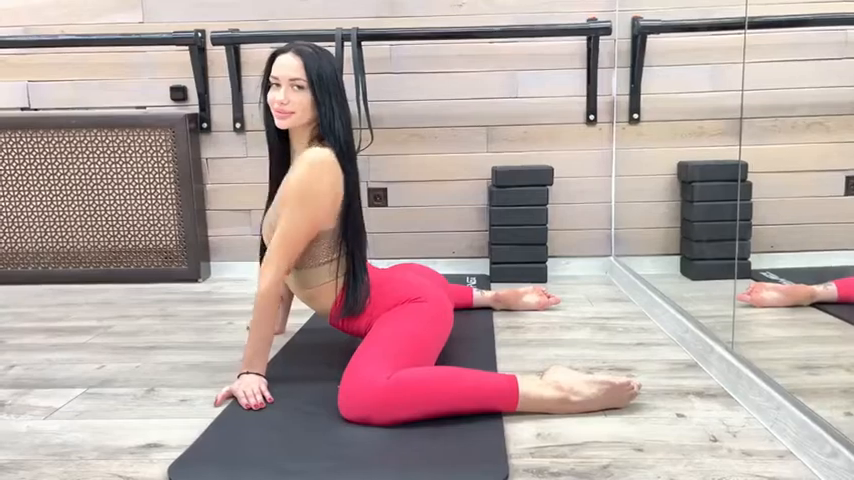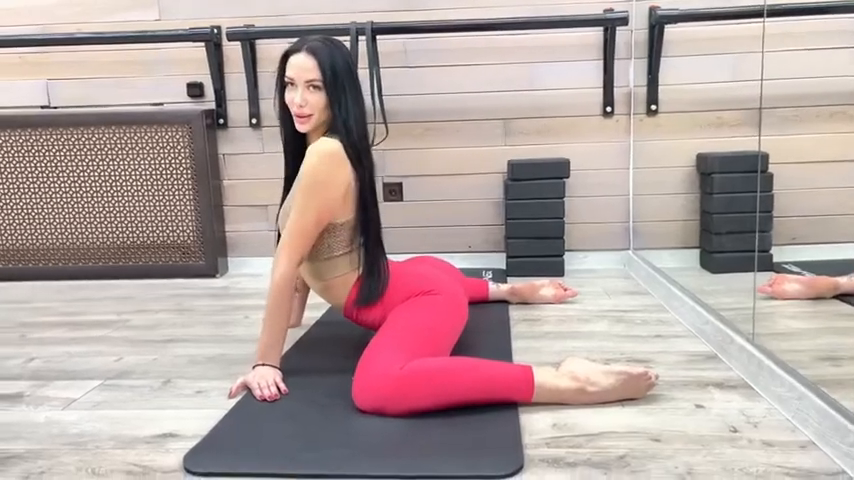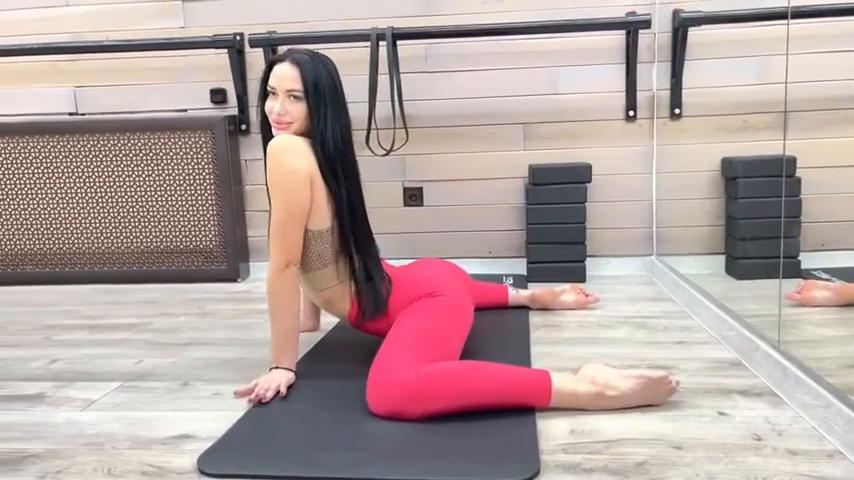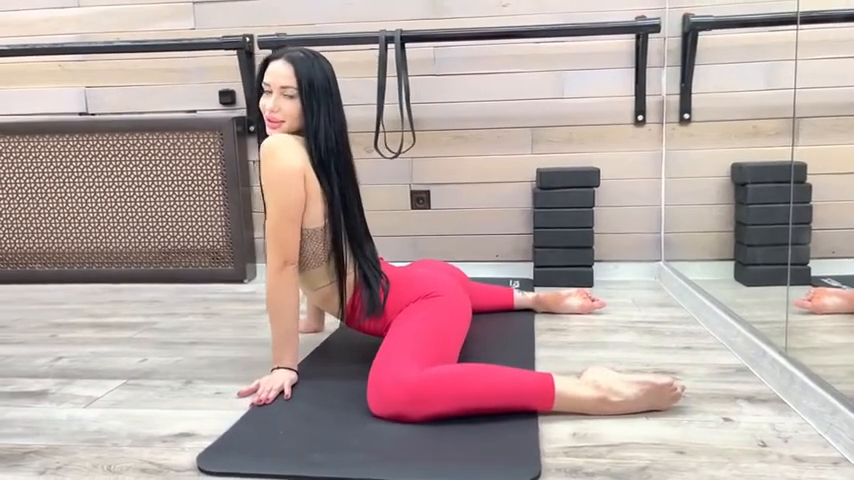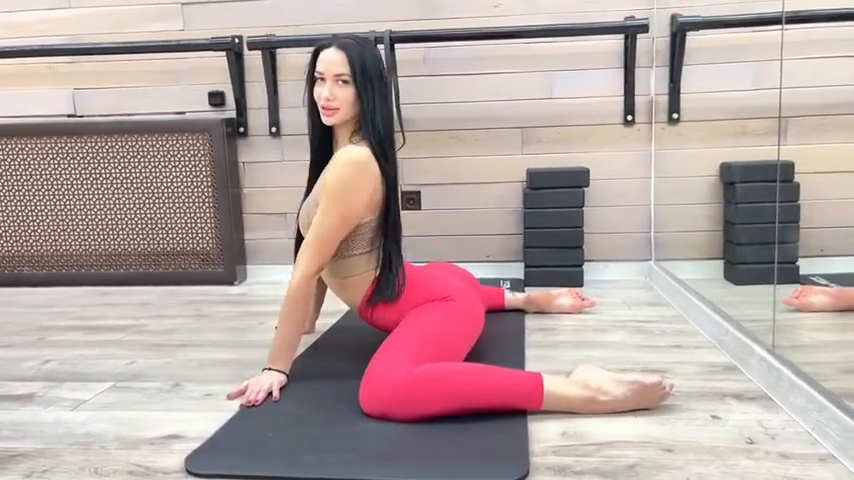
dt=1s
person 1, frame 1
left shoulder: (315, 166)
right shoulder: (300, 159)
left elbow: (272, 272)
right elbow: (286, 265)
left wrist: (252, 368)
right wrist: (276, 318)
left hip: (407, 302)
right hip: (391, 288)
left knee: (361, 399)
left ankle: (551, 391)
right ankle: (493, 297)
person 1, frame 2
left shoulder: (326, 155)
right shoulder: (320, 150)
left elbow: (287, 262)
right elbow: (308, 254)
left wrist: (266, 361)
right wrist: (294, 311)
left hip: (420, 295)
right hip: (410, 280)
left knee: (378, 389)
left ankle: (568, 381)
right ankle: (509, 290)
person 1, frame 3
left shoulder: (287, 152)
right shoulder: (316, 152)
left elbow: (284, 264)
right elbow: (315, 257)
left wrist: (282, 364)
right wrist: (310, 315)
left hip: (425, 296)
right hip: (417, 282)
left knee: (393, 393)
left ankle: (589, 387)
right ankle: (532, 296)
person 1, frame 4
left shoulder: (280, 152)
right shoulder: (316, 151)
left elbow: (282, 264)
left wrist: (284, 363)
right wrist: (314, 316)
left hip: (421, 298)
right hip: (415, 282)
left knee: (393, 393)
left ankle: (592, 391)
right ankle: (537, 298)
person 1, frame 5
left shoulder: (353, 162)
right shoulder: (340, 151)
left elbow: (307, 270)
right elbow: (325, 262)
left wrist: (277, 366)
right wrist: (304, 320)
left hip: (436, 301)
right hip: (428, 287)
left knee: (384, 392)
left ankle: (581, 390)
right ankle: (526, 299)
